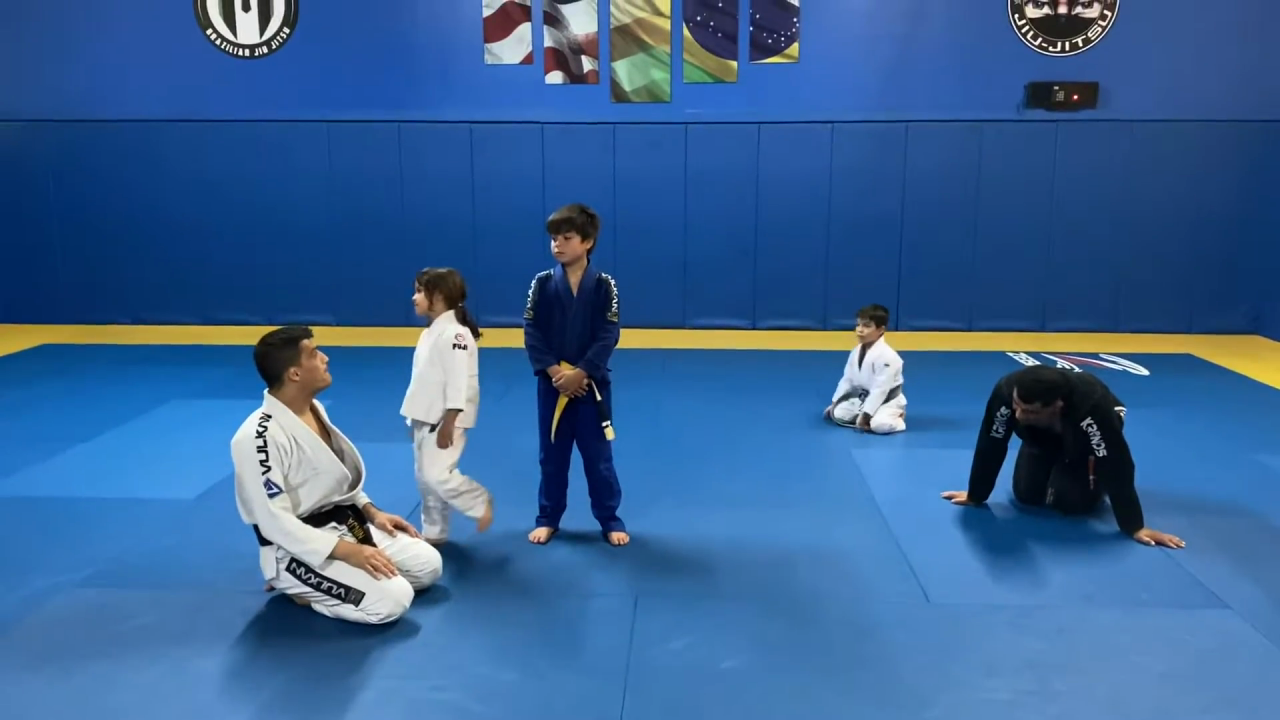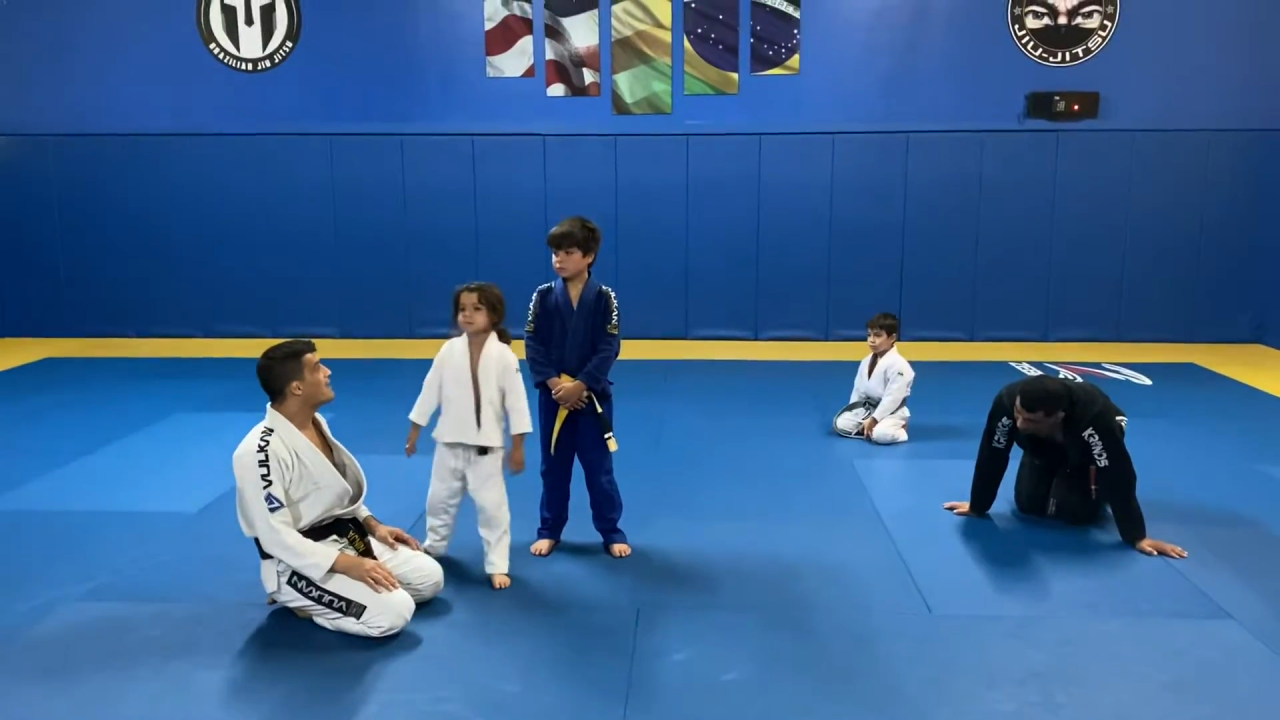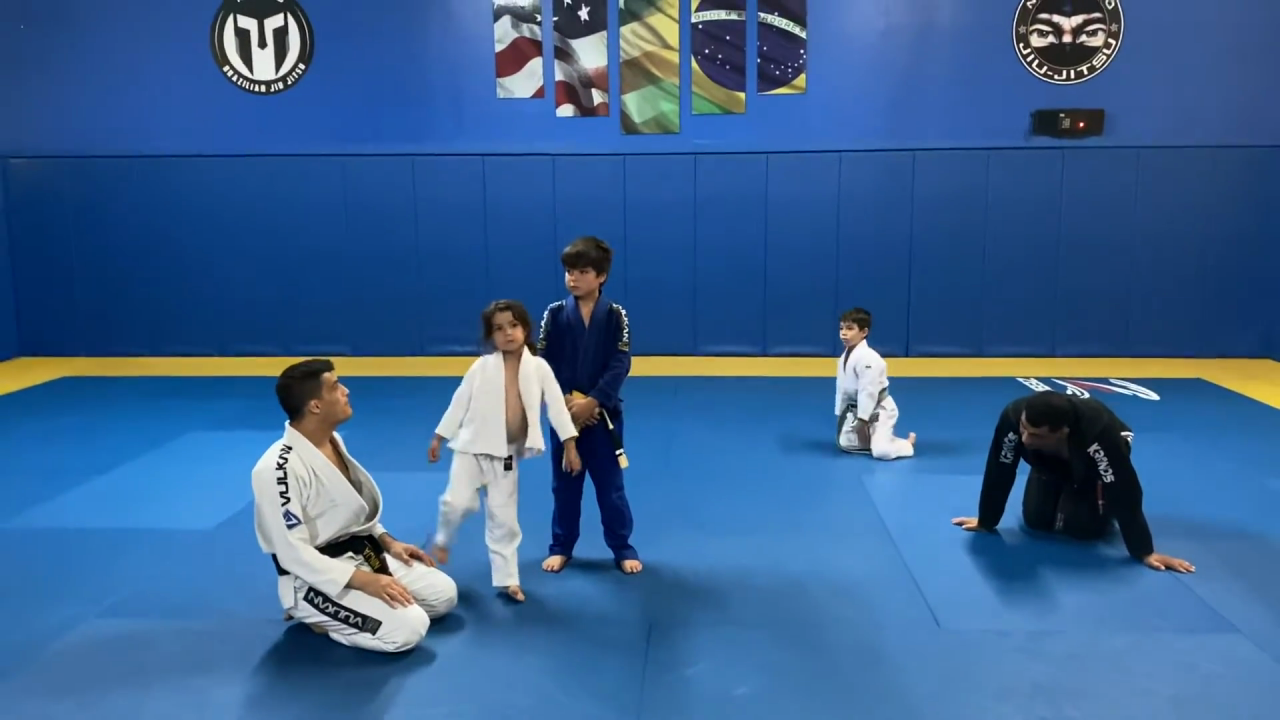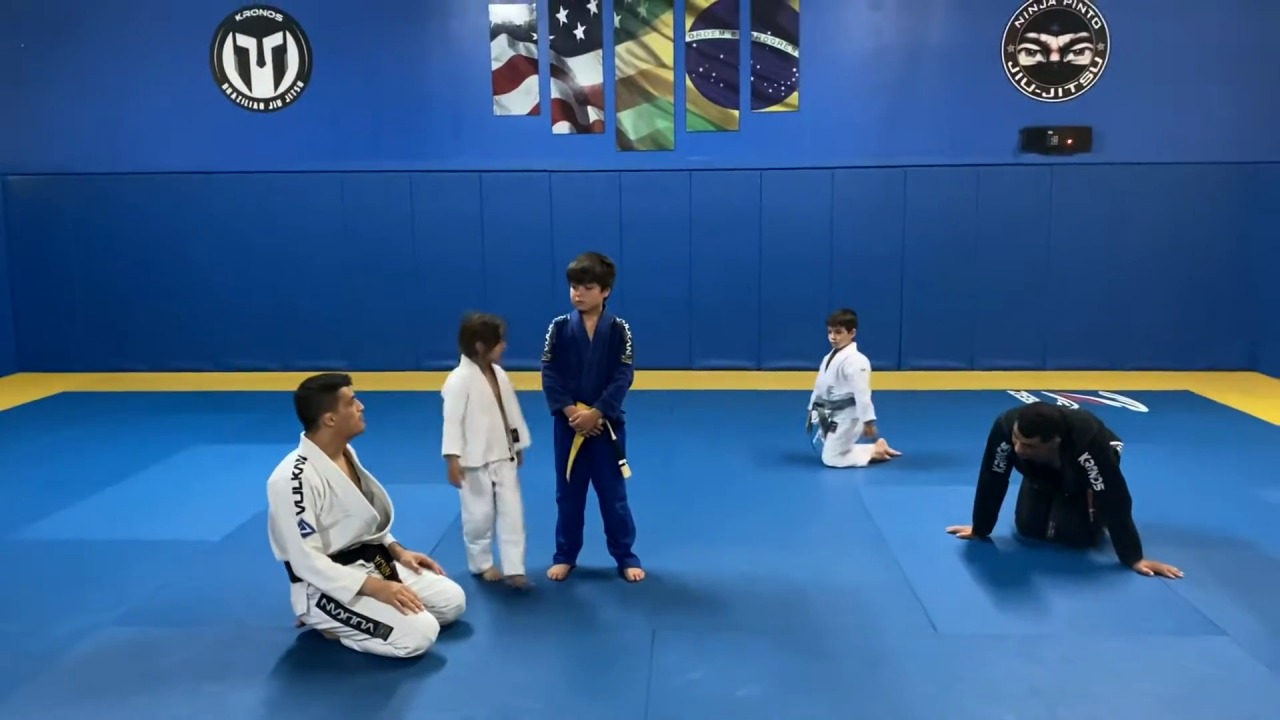
dt=0.5s
person 1, frame 1
left shoulder: (604, 285)
right shoulder: (542, 284)
left elbow: (607, 337)
right elbow: (532, 333)
left wrist: (580, 373)
right wrist: (554, 371)
left hip: (592, 382)
right hip: (552, 383)
left knee: (598, 455)
right knee: (552, 455)
left ankle: (610, 519)
right ankle: (548, 518)
person 1, frame 2
left shoulder: (604, 298)
right shoulder: (543, 296)
left elbow: (608, 349)
right elbow: (533, 345)
left wrist: (580, 385)
right wrist: (554, 383)
left hip: (593, 395)
right hip: (553, 395)
left knee: (599, 467)
right knee: (553, 466)
left ankle: (612, 531)
right ankle: (549, 530)
person 1, frame 3
left shoulder: (615, 316)
right shoulder: (554, 314)
left elbow: (619, 366)
right elbow: (544, 363)
left wrist: (591, 402)
right wrist: (567, 401)
left hip: (604, 412)
right hip: (564, 412)
left knee: (609, 484)
right knee: (564, 483)
left ankle: (622, 548)
right ankle: (561, 547)
person 1, frame 4
left shoulder: (618, 329)
right shoulder: (559, 328)
left elbow: (622, 378)
right elbow: (550, 375)
left wrist: (595, 413)
right wrist: (571, 411)
left hip: (607, 423)
right hip: (568, 424)
left knee: (613, 493)
right knee: (569, 493)
left ankle: (626, 556)
right ankle: (564, 556)
person 2, frame 1
left shoulder: (313, 408)
right shoulder: (259, 437)
right elbow: (275, 522)
left wrist: (372, 512)
right wrist: (347, 552)
right hip: (297, 549)
left knee: (428, 565)
right knee: (392, 600)
left ankle: (321, 583)
right ankle: (296, 586)
person 2, frame 2
left shoulder: (315, 422)
right shoulder: (261, 452)
right elbow: (276, 537)
left wrist: (373, 525)
right wrist: (348, 565)
right hip: (298, 563)
left knee: (429, 578)
right knee: (393, 613)
left ankle: (322, 597)
right ankle: (299, 600)
person 2, frame 3
left shoulder: (331, 440)
right shoulder: (279, 469)
right elbow: (293, 553)
left wrist: (388, 541)
right wrist: (363, 582)
right hip: (315, 579)
left knee: (443, 594)
right knee: (407, 629)
left ankle: (347, 610)
right ankle: (314, 615)
person 2, frame 4
left shoulder: (344, 452)
right shoulder: (295, 478)
right elbow: (307, 562)
left wrist: (398, 551)
right wrist: (375, 588)
right hip: (326, 587)
left knee: (452, 601)
right knee: (419, 633)
left ankle: (343, 621)
right ankle: (326, 622)
person 3, frame 1
left shoulder: (455, 333)
right shoulder: (429, 332)
left elbow: (459, 382)
left wrist: (448, 425)
right wrist: (414, 417)
left hip: (444, 421)
right hip: (424, 420)
left knee: (438, 476)
right knee: (426, 480)
left ankle: (480, 502)
right ankle: (433, 533)
person 3, frame 2
left shoulder: (503, 355)
right shoulder: (450, 350)
left elbow: (517, 401)
right elbow: (430, 390)
left wrist: (517, 447)
right wrist: (415, 430)
left hip: (486, 445)
right hip: (451, 441)
left knee: (492, 506)
right knee: (440, 498)
left ankle: (497, 566)
right ankle: (434, 545)
person 3, frame 3
left shoulder: (538, 368)
right shoulder: (481, 366)
left elbow: (557, 406)
right elbow: (461, 401)
left wrist: (570, 445)
right wrist: (440, 436)
left hip: (508, 455)
right hip: (473, 448)
left knee: (504, 519)
right knee: (457, 502)
left ankle: (507, 578)
right ankle: (442, 540)
person 3, frame 4
left shoulder: (499, 374)
right shoulder: (460, 379)
right elbow: (452, 420)
left wrist: (518, 448)
right wrist: (453, 459)
left hip: (504, 456)
right hip: (476, 460)
left knee: (512, 513)
right knee: (478, 516)
left ankle: (514, 569)
right ankle: (482, 564)
person 4, frame 1
left shoulder: (1093, 405)
right shoulder: (1006, 391)
left elbow: (1117, 466)
right elbow: (990, 447)
left wrist: (1135, 527)
right wrist: (975, 495)
left hip: (1085, 443)
right hip: (1043, 439)
left knee: (1073, 501)
right knee: (1027, 495)
left ankle: (1094, 480)
right ankle: (1056, 469)
person 4, frame 2
left shoulder: (1094, 416)
right shoulder: (1007, 401)
left elbow: (1118, 476)
right elbow: (992, 457)
left wrist: (1136, 537)
right wrist: (977, 506)
left hip: (1086, 454)
right hip: (1043, 450)
left knee: (1076, 511)
right knee: (1028, 505)
left ankle: (1096, 492)
right ankle: (1056, 480)
person 4, frame 3
left shoulder: (1100, 432)
right shoulder: (1013, 416)
left elbow: (1124, 491)
right elbow: (999, 472)
left wrist: (1144, 551)
right wrist: (985, 521)
left hip: (1092, 469)
right hip: (1051, 465)
left knee: (1084, 526)
right knee: (1036, 520)
left ankle: (1103, 507)
right ankle: (1062, 494)
person 4, frame 4
left shoulder: (1090, 442)
right shoulder: (1006, 427)
left elbow: (1114, 500)
right elbow: (992, 482)
left wrist: (1134, 558)
right wrist: (980, 529)
left hip: (1082, 479)
right hip: (1042, 475)
left knee: (1076, 534)
right knee: (1029, 529)
left ankle: (1095, 518)
right ankle: (1055, 504)
